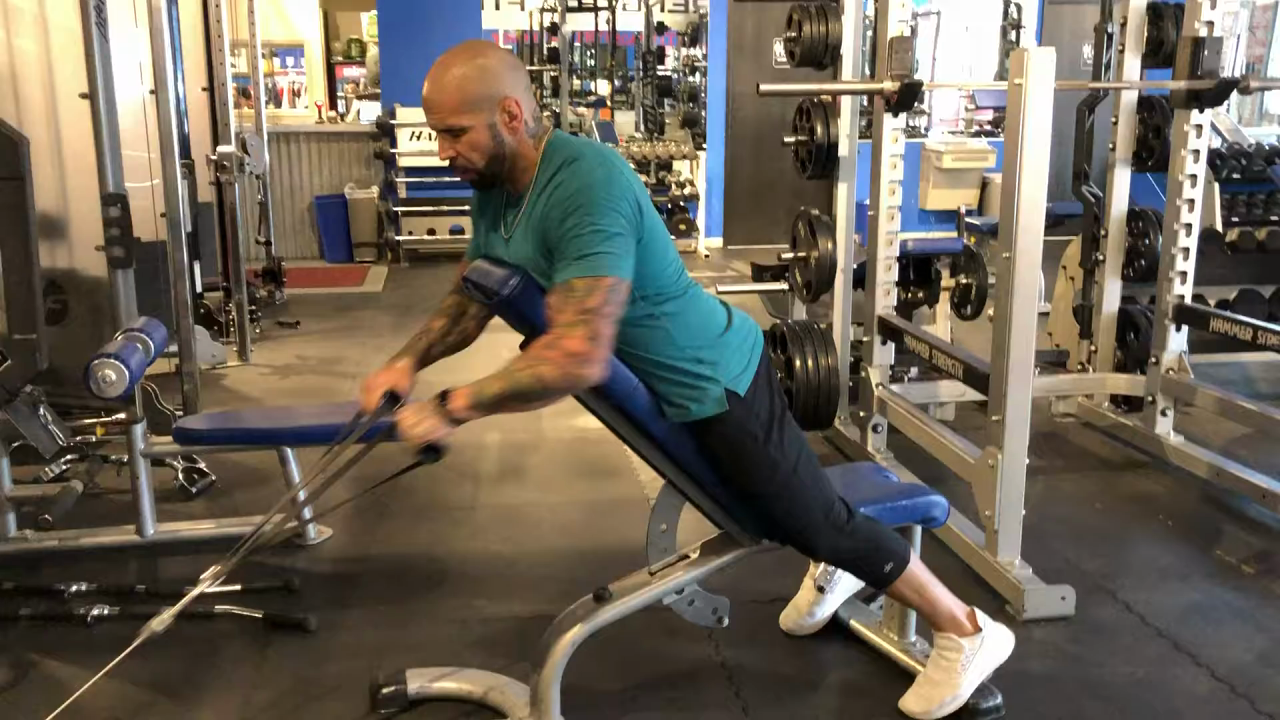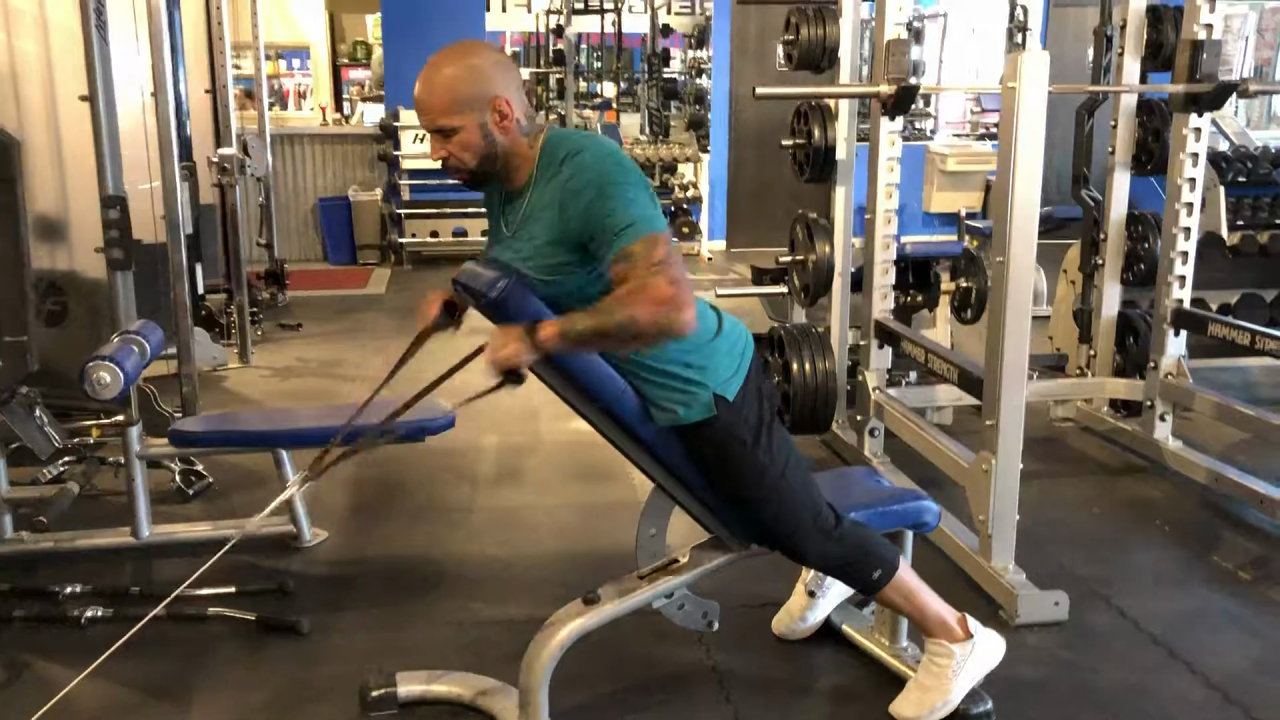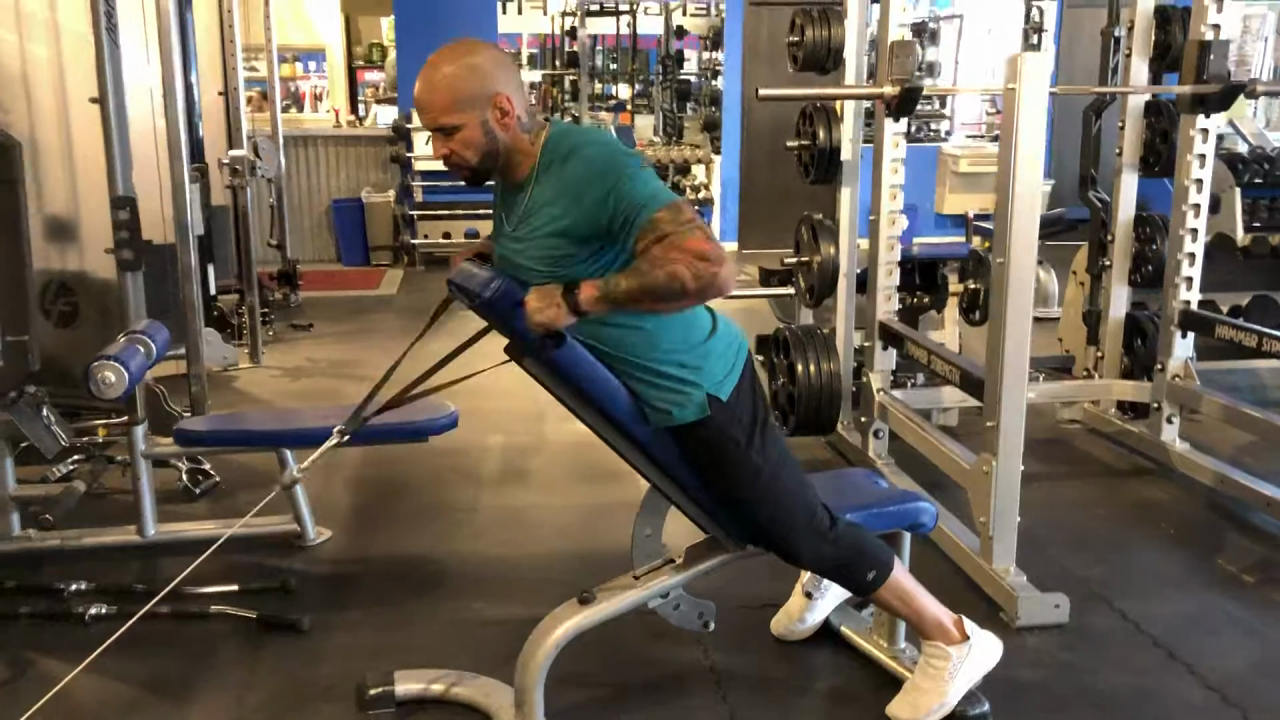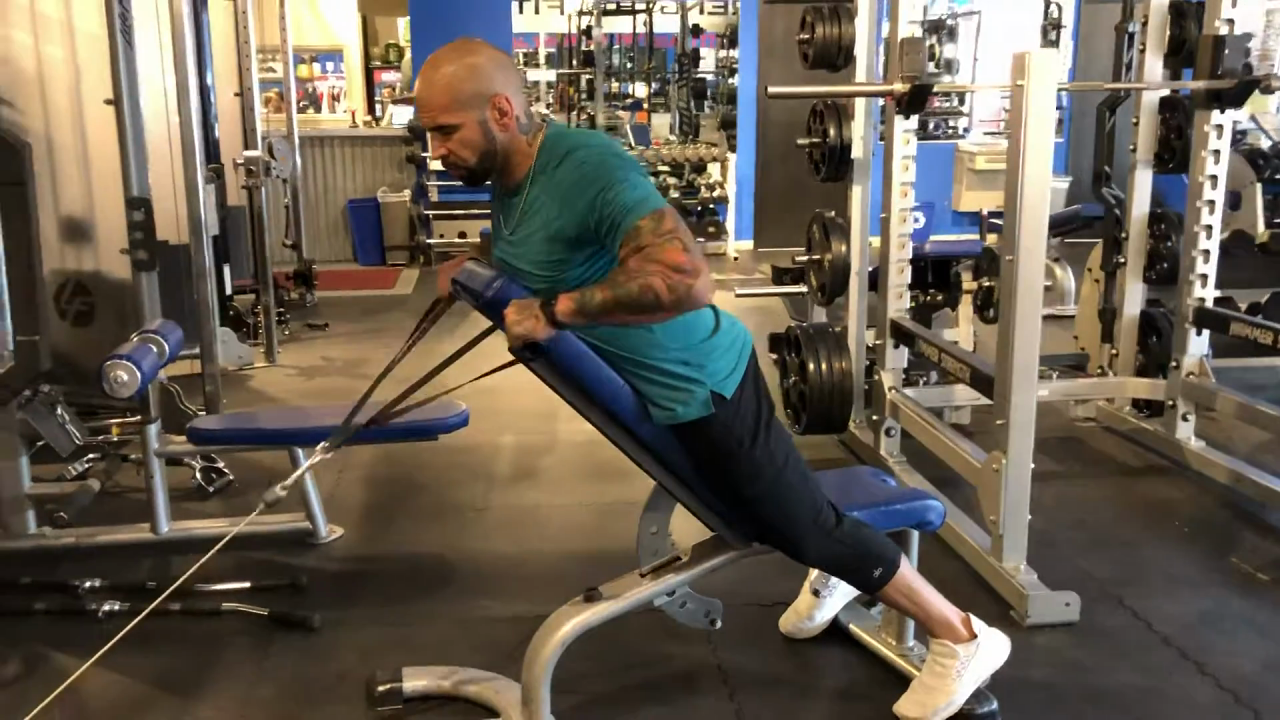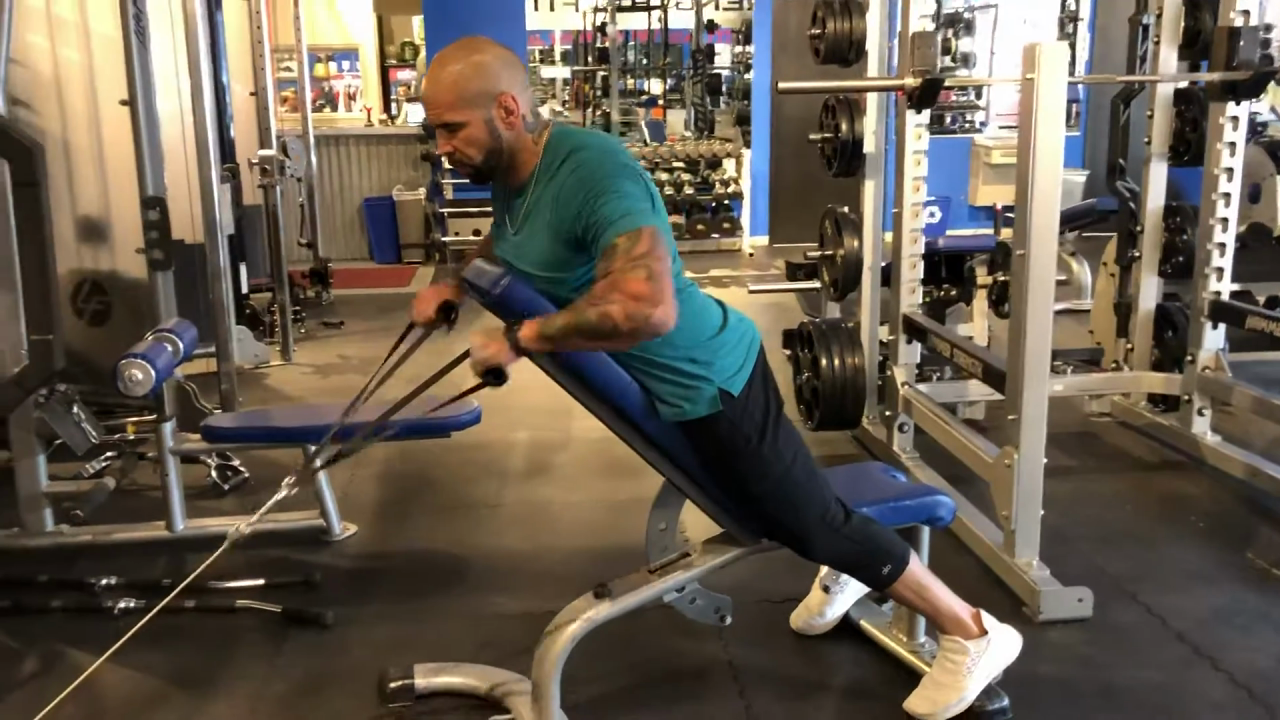
dt=0.2s
person 1, frame 1
left shoulder: (587, 186)
right shoulder: (496, 189)
left elbow: (580, 359)
right elbow: (477, 293)
left wrist: (451, 407)
right wrist: (412, 361)
left hip: (711, 381)
right hip: (660, 384)
left knee: (818, 518)
left ankle: (967, 631)
right ankle: (832, 571)
person 1, frame 2
left shoulder: (586, 172)
right shoulder: (505, 179)
left elbow: (672, 310)
left wrist: (541, 336)
right wrist: (464, 288)
left hip: (699, 385)
right hip: (652, 388)
left knee: (803, 525)
left ankle: (959, 638)
right ankle: (825, 576)
person 1, frame 3
left shoulder: (592, 164)
right shoulder: (512, 172)
left elbow: (709, 270)
left wrist: (576, 300)
right wrist: (485, 257)
left hip: (693, 387)
right hip: (646, 387)
left knee: (796, 526)
left ankle: (954, 639)
right ankle: (823, 579)
person 1, frame 4
left shoulder: (589, 167)
right shoulder: (510, 172)
left elbow: (687, 283)
left wrist: (552, 313)
right wrist: (468, 267)
left hip: (697, 384)
right hip: (654, 384)
left knee: (803, 522)
left ankle: (963, 637)
right ankle: (833, 576)
person 1, frame 5
left shoulder: (593, 170)
right shoulder: (513, 175)
left elbow: (650, 309)
right elbow: (500, 253)
left wrist: (517, 336)
right wrist: (453, 286)
left hip: (706, 381)
right hip: (665, 384)
left knee: (812, 519)
left ankle: (974, 633)
right ankle: (844, 573)
